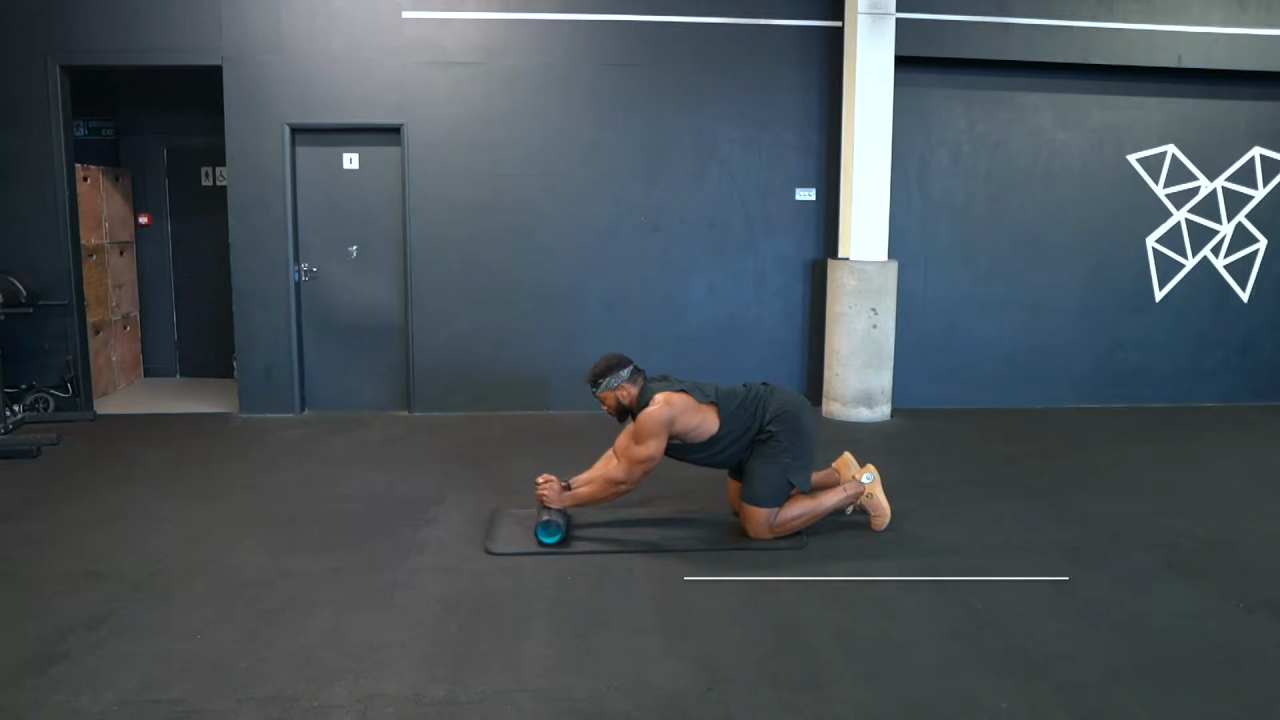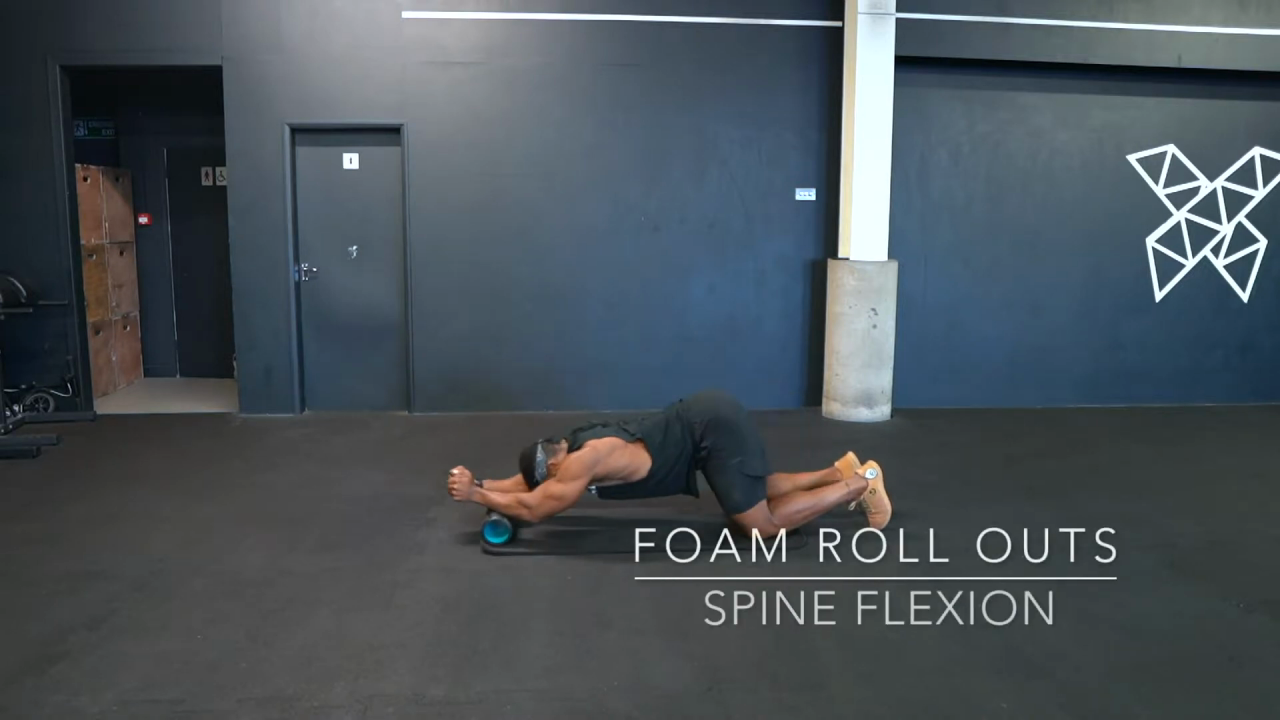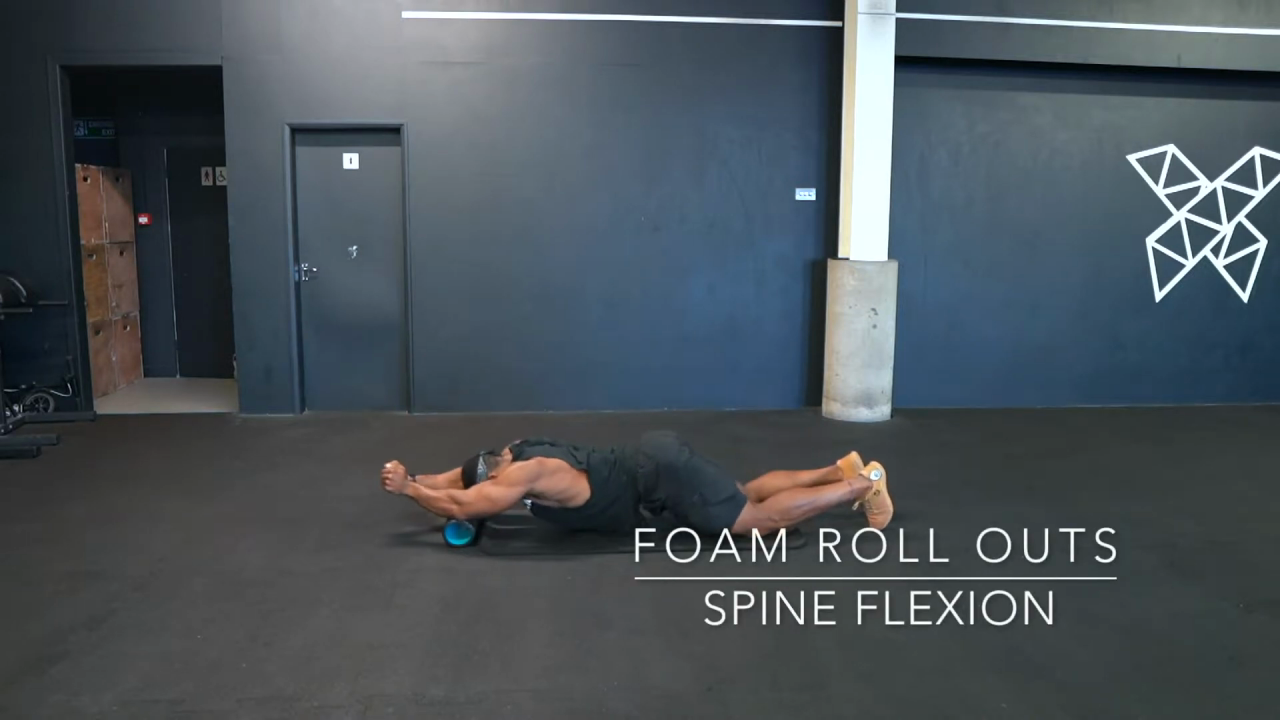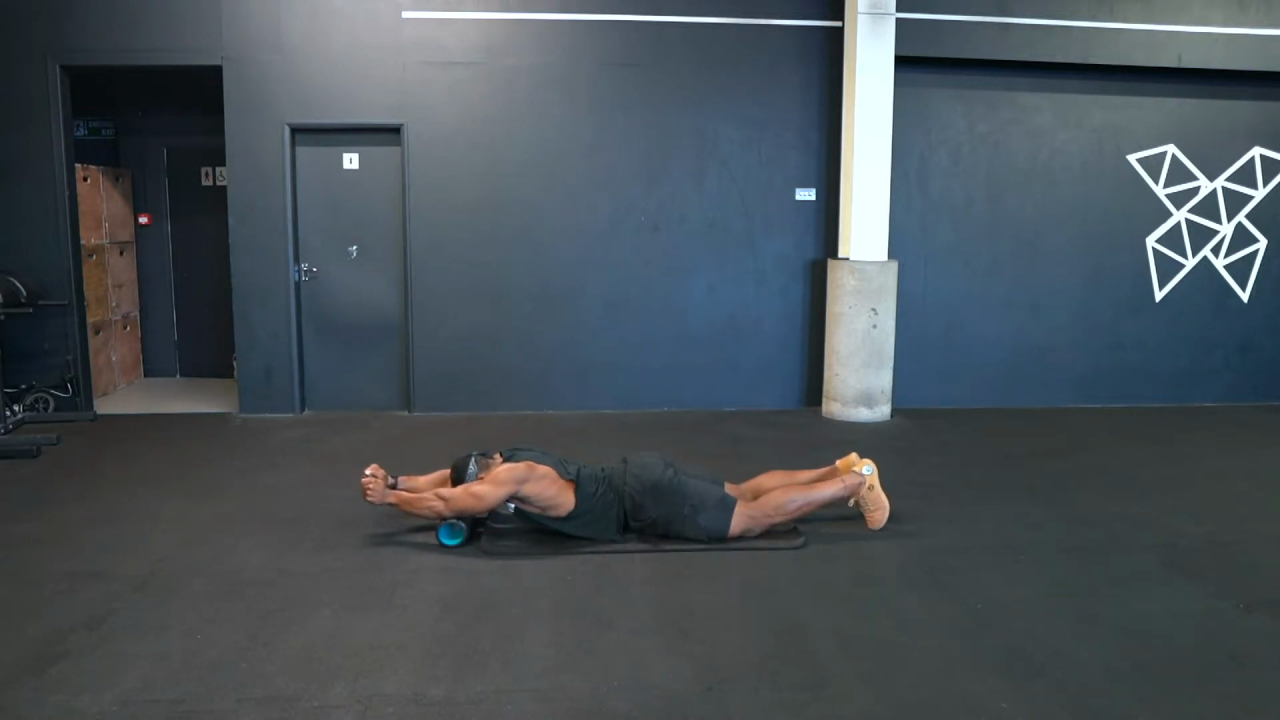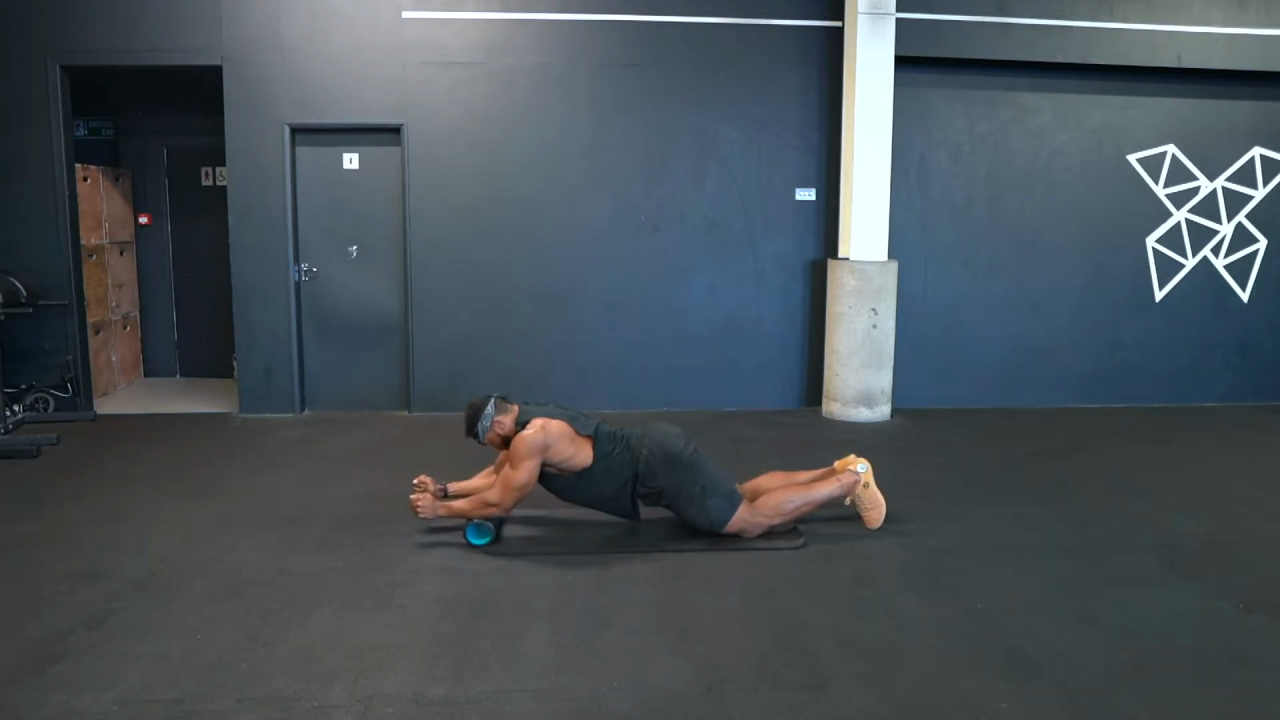
dt=1s
person 1, frame 1
left shoulder: (656, 413)
right shoulder: (651, 398)
left elbow: (624, 479)
right elbow: (616, 457)
left wrist: (566, 500)
right wrist: (569, 484)
left hip: (784, 423)
right hip: (772, 413)
left knee: (760, 526)
right knee: (742, 504)
left ankle: (857, 488)
right ankle: (837, 474)
person 1, frame 2
left shoulder: (585, 459)
right shoulder: (574, 446)
left elbow: (532, 508)
right elbow: (527, 481)
left wrist: (476, 494)
right wrist: (483, 484)
left hip: (713, 428)
right hip: (712, 418)
left knee: (762, 525)
right knee: (750, 497)
left ankle: (859, 485)
right ankle: (840, 471)
person 1, frame 3
left shoulder: (525, 474)
right shoulder: (517, 453)
left elbow: (461, 506)
right elbow: (463, 479)
left wrist: (407, 487)
right wrist: (415, 478)
left hip: (657, 474)
right hip: (656, 457)
left knee: (762, 518)
right knee: (748, 492)
left ankle: (862, 483)
right ankle: (842, 470)
person 1, frame 4
left shoulder: (512, 478)
right shoulder: (506, 460)
left elbow: (445, 504)
right elbow: (450, 477)
left wrist: (387, 498)
right wrist: (395, 480)
left hip: (646, 499)
right hip: (642, 479)
left knee: (755, 517)
right knee: (744, 491)
left ankle: (854, 481)
right ankle: (842, 469)
person 1, frame 5
left shoulder: (532, 437)
right shoulder: (531, 420)
left elbow: (499, 503)
right elbow: (496, 475)
left wrist: (442, 510)
right wrist: (445, 489)
left hip: (660, 466)
right hip: (657, 451)
left knee: (752, 521)
right knee: (745, 495)
left ankle: (849, 481)
right ankle: (840, 470)
